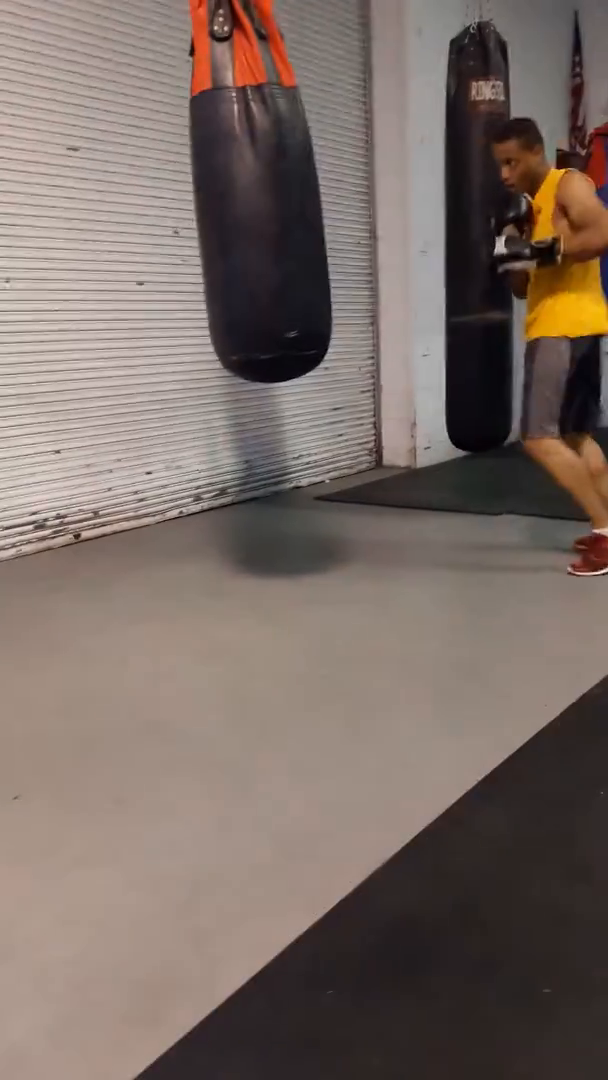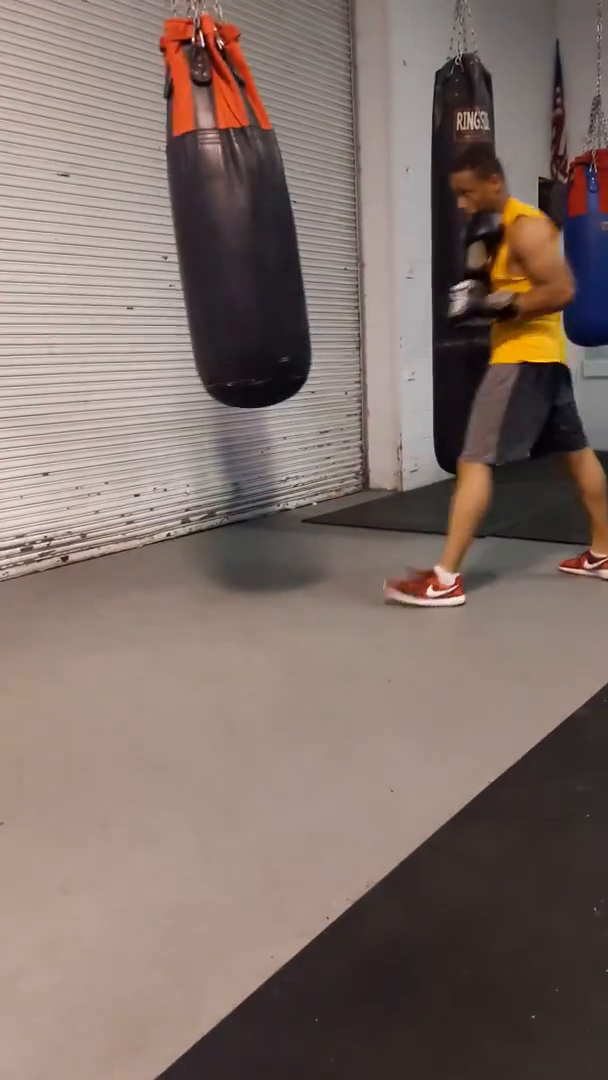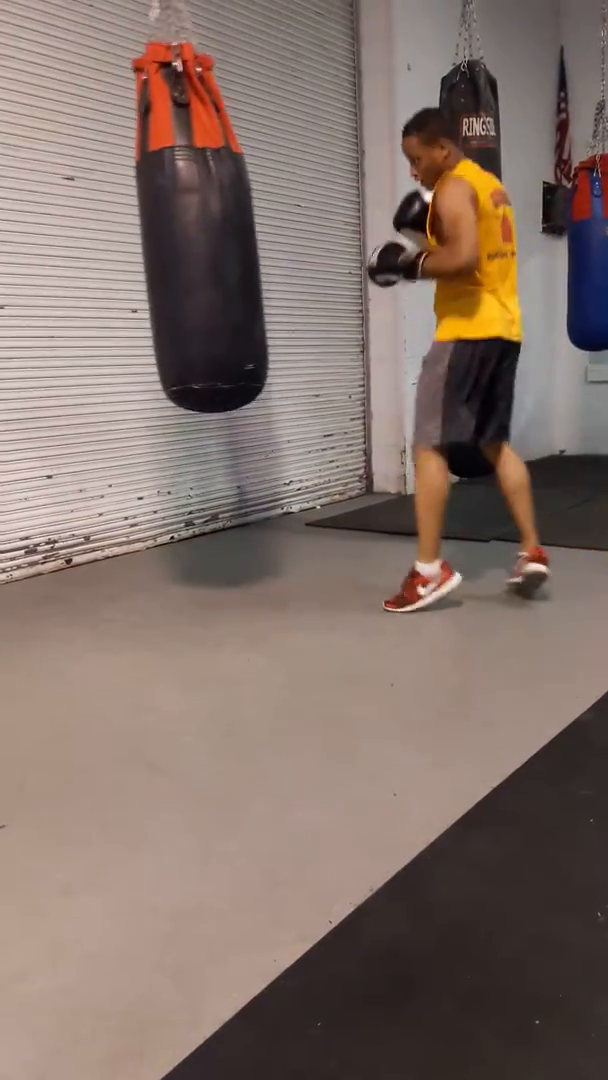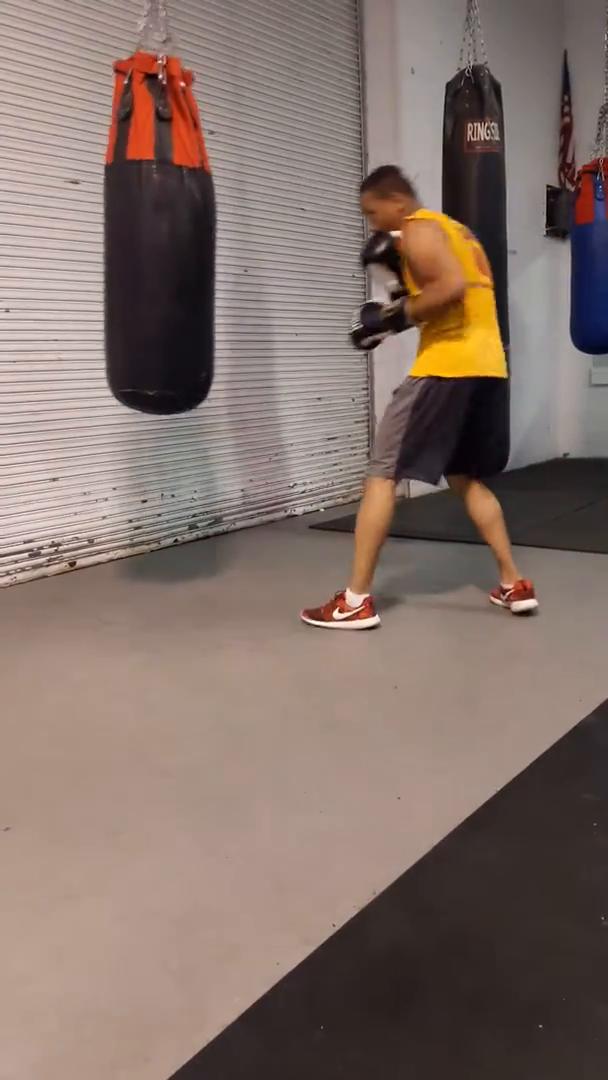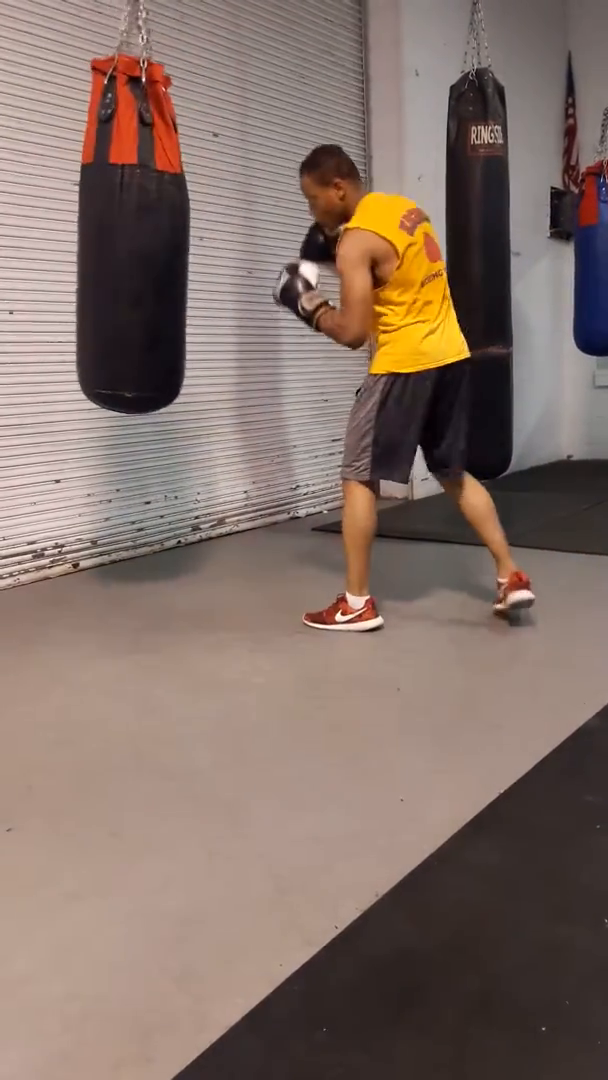
dt=0.4s
person 1, frame 1
left shoulder: (569, 185)
right shoulder: (530, 205)
right elbow: (521, 288)
left wrist: (543, 250)
right wrist: (514, 245)
left hip: (566, 329)
right hip: (550, 328)
left knee: (540, 440)
person 1, frame 2
left shoulder: (526, 225)
right shoulder: (496, 227)
left elbow: (562, 290)
right elbow: (488, 289)
left wrist: (502, 306)
right wrist: (478, 259)
left hip: (524, 357)
right hip: (543, 357)
left knee: (475, 461)
left ankle: (444, 579)
person 1, frame 3
left shoulder: (453, 187)
right shoulder: (490, 187)
left elbow: (464, 256)
left wrist: (411, 263)
right wrist: (424, 227)
left hip: (469, 331)
right hip: (504, 330)
left knee: (428, 446)
right knee: (497, 444)
left ankle: (430, 570)
right ankle: (532, 551)
person 1, frame 4
left shoulder: (418, 231)
right shoulder: (451, 230)
left elbow: (451, 288)
left wrist: (397, 315)
right wrist: (399, 272)
left hip: (447, 369)
right hip: (487, 368)
left knee: (381, 476)
right knee: (467, 478)
left ankle: (355, 601)
right ankle: (514, 583)
person 1, frame 5
left shoulder: (356, 240)
right shoulder: (407, 208)
left elbow: (353, 332)
left wrist: (308, 304)
left hip: (405, 365)
right hip: (451, 355)
left knee: (358, 478)
right knee: (454, 475)
left ankle: (357, 603)
right ankle: (510, 575)
